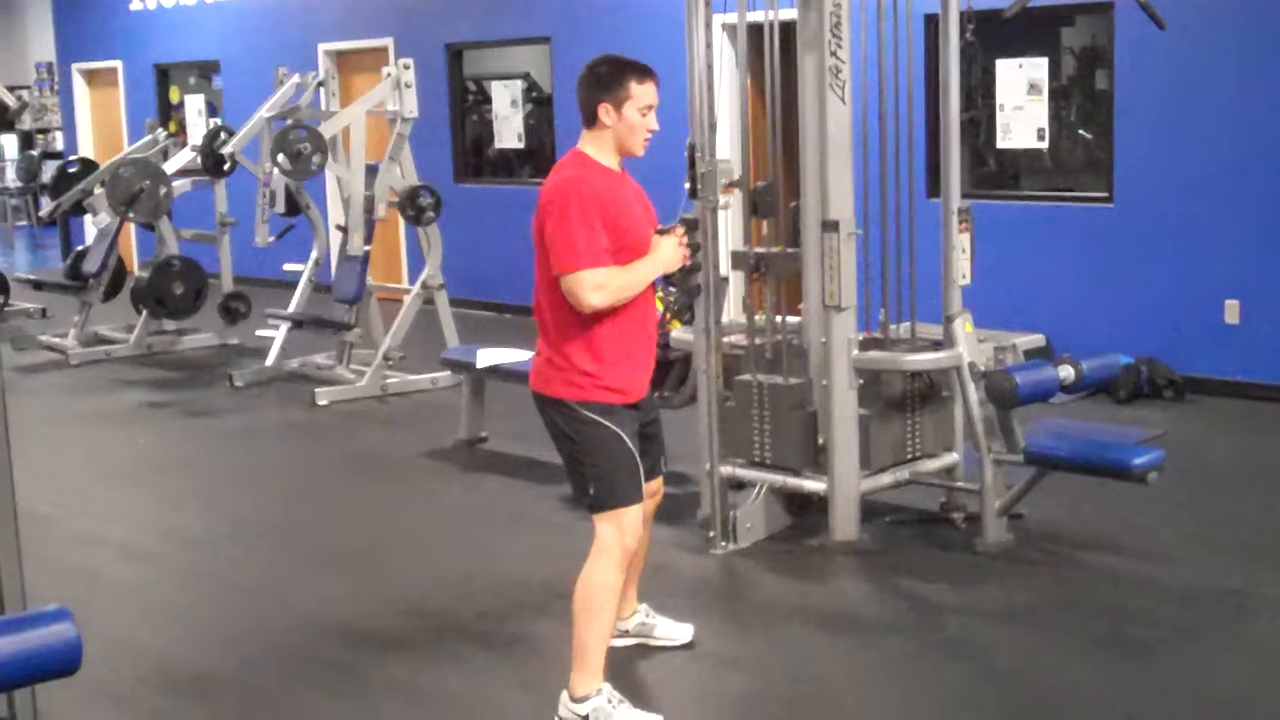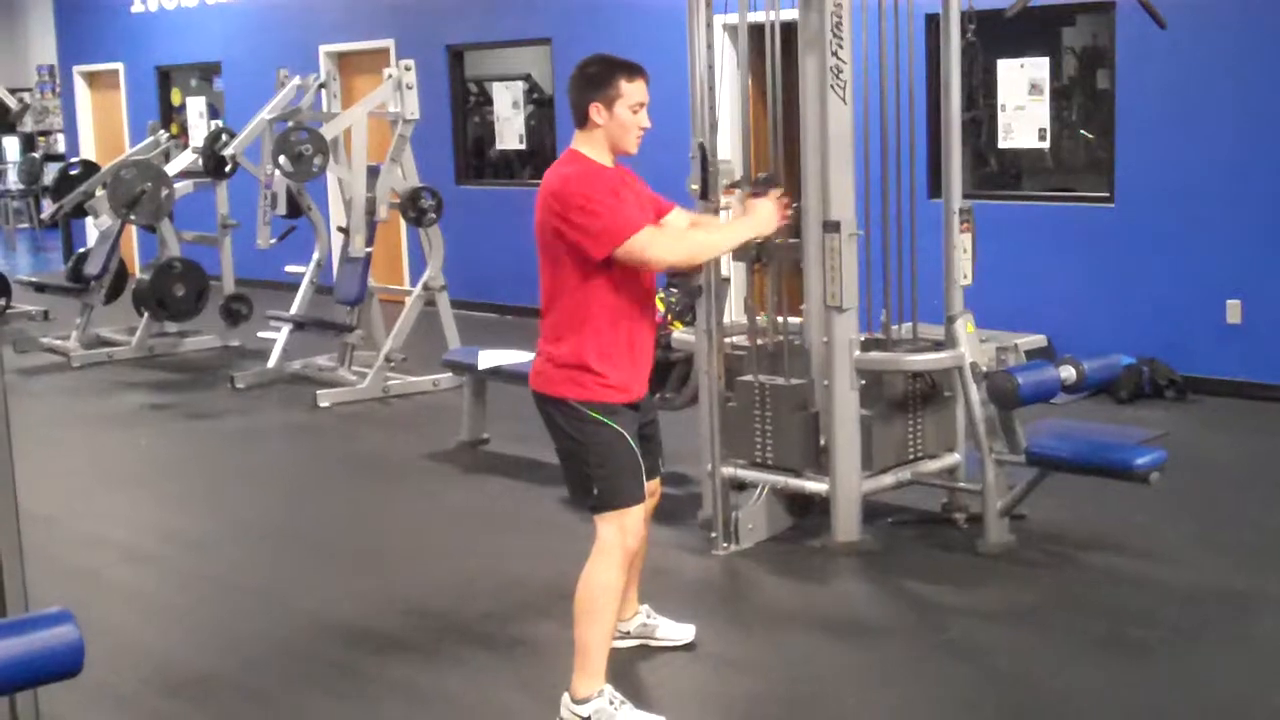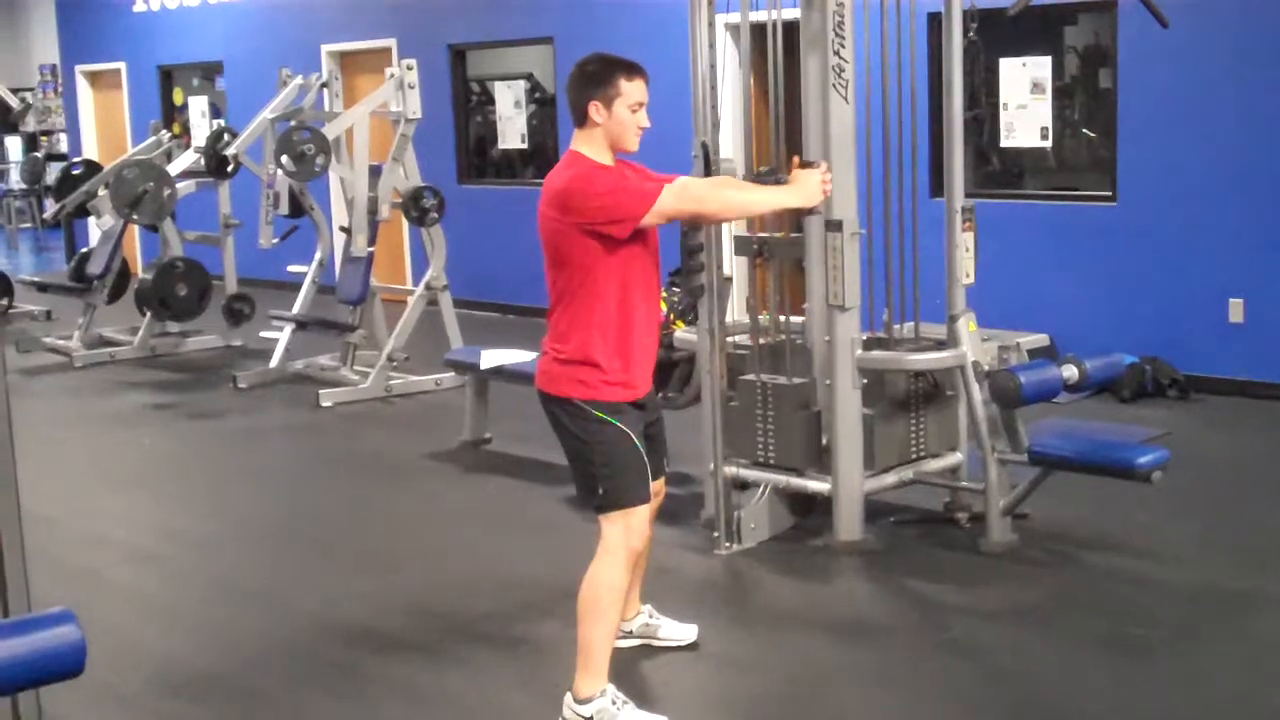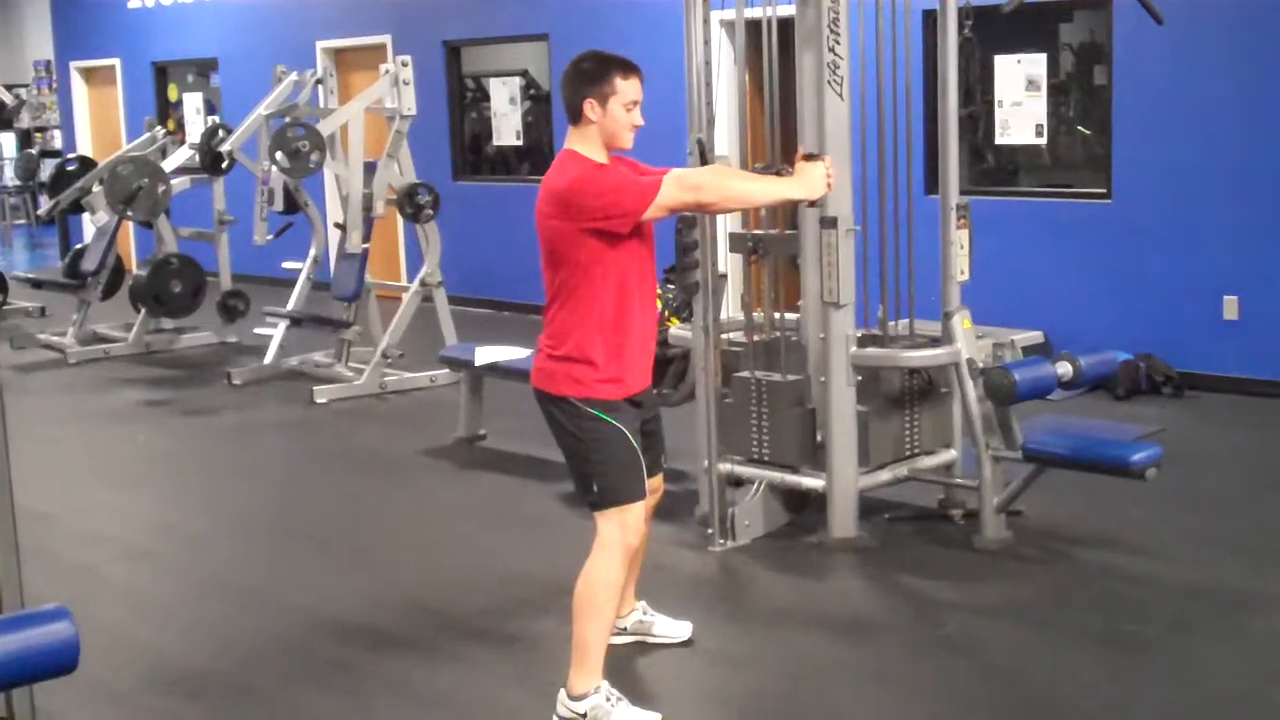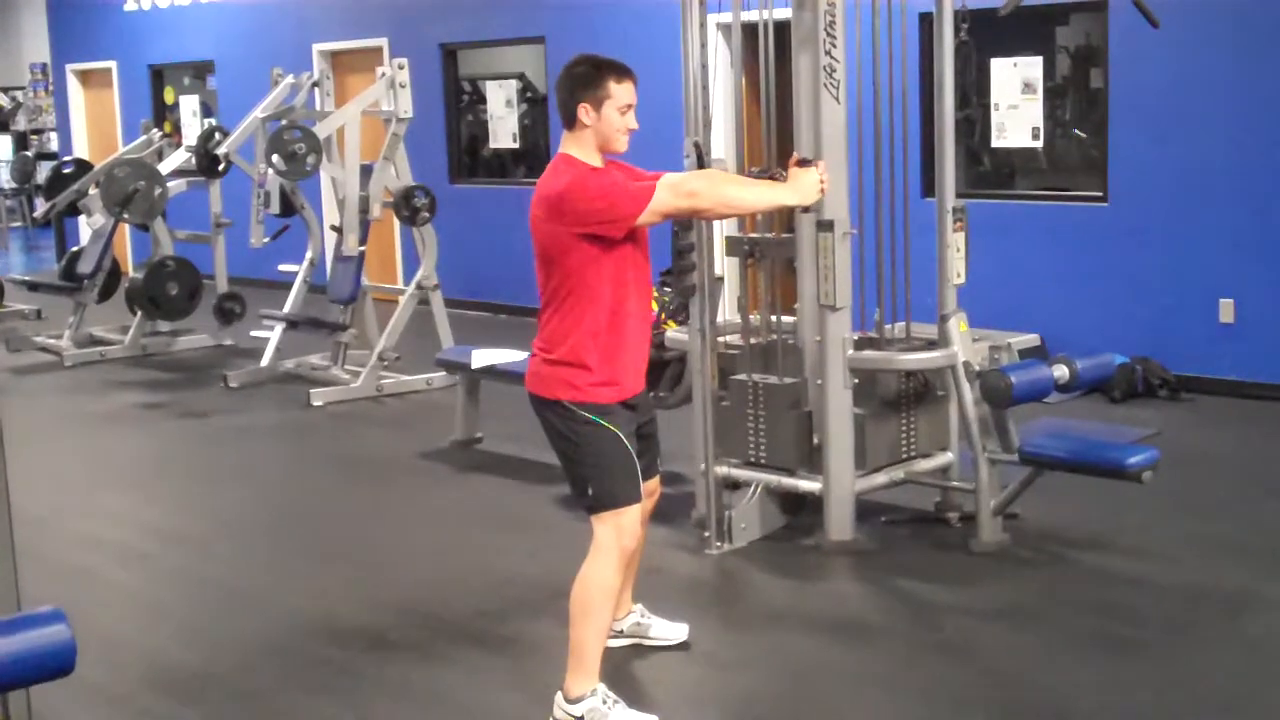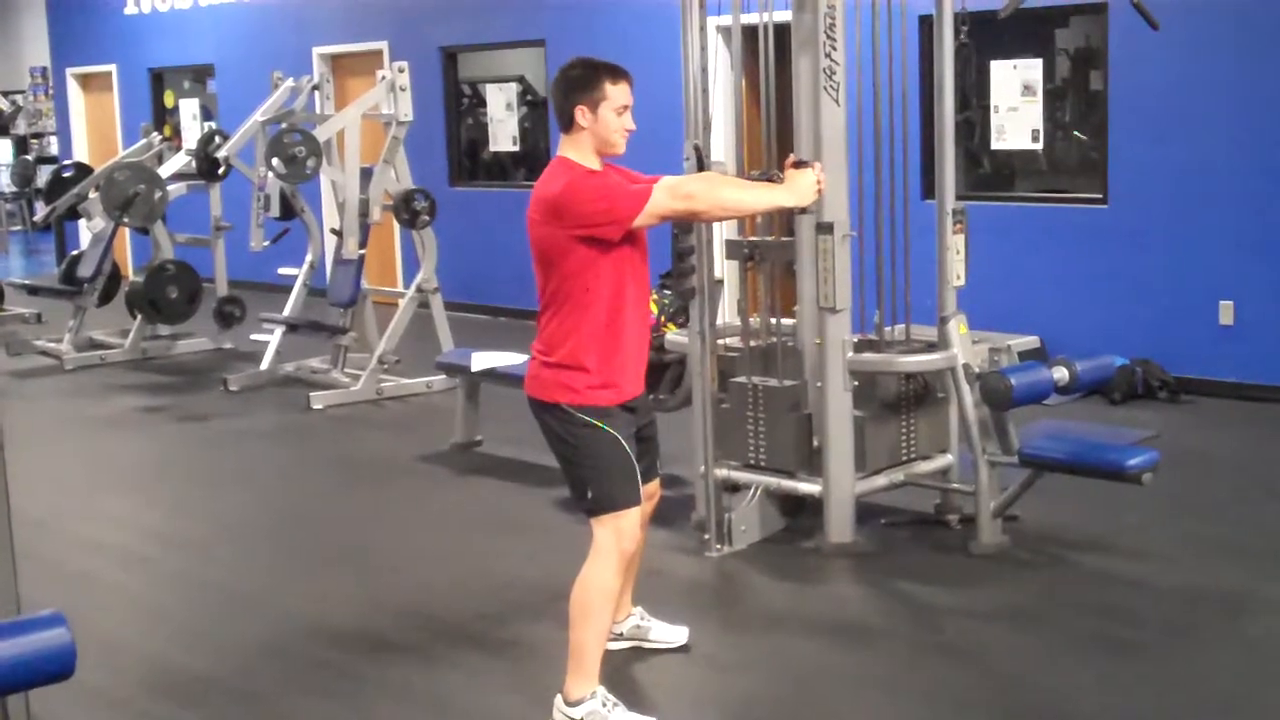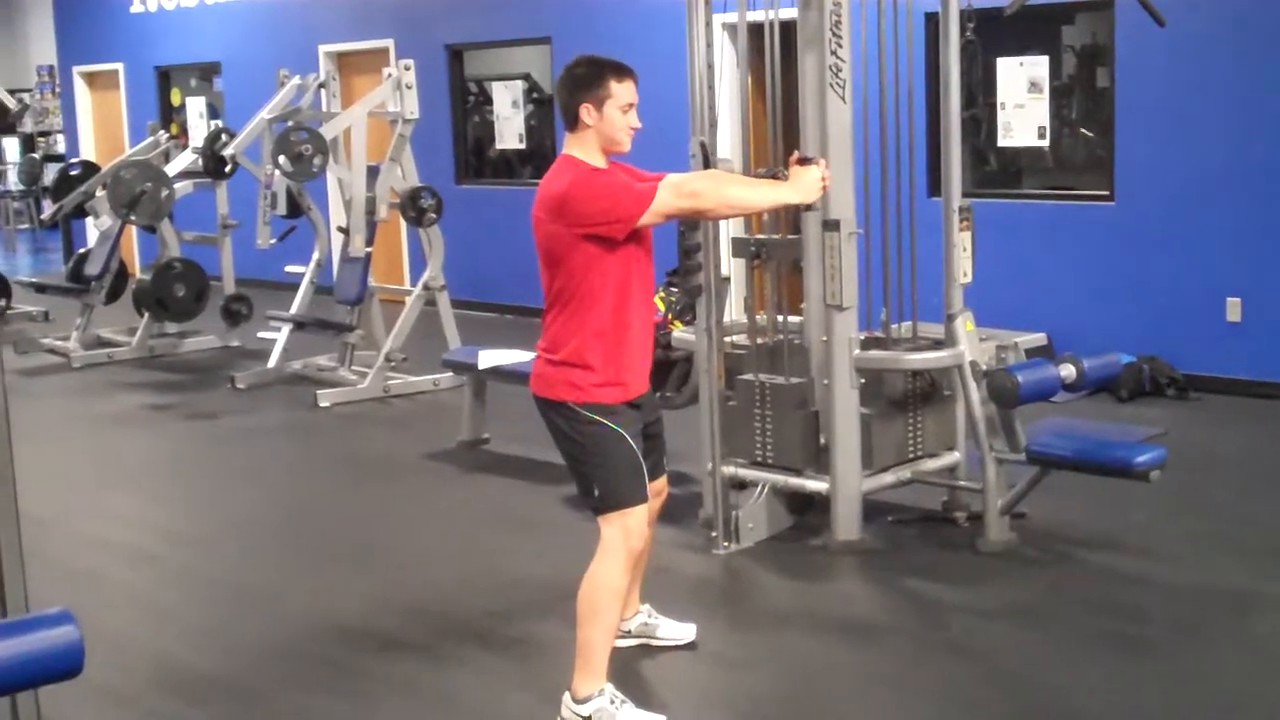
dt=0.3s
person 1, frame 1
left shoulder: (617, 182)
right shoulder: (574, 187)
right elbow: (590, 293)
left wrist: (666, 253)
right wrist: (660, 260)
left hip: (624, 379)
right hip: (586, 389)
left knee: (646, 495)
right knee: (619, 528)
left ankle: (625, 616)
person 1, frame 2
left shoulder: (617, 179)
right shoulder: (573, 185)
left elbow: (681, 226)
right elbow: (664, 251)
left wrist: (744, 217)
right wrist: (747, 226)
left hip: (619, 379)
right hip: (583, 386)
left knee: (644, 496)
right knee: (620, 530)
left ankle: (625, 617)
person 1, frame 3
left shoulder: (619, 175)
right shoulder: (581, 184)
left elbow: (700, 190)
right elbow: (697, 203)
left wrist: (788, 189)
right wrist: (793, 198)
left hip: (625, 377)
right hip: (589, 386)
left knee: (648, 495)
right knee: (624, 528)
left ankle: (628, 617)
person 1, frame 4
left shoulder: (612, 171)
right shoulder: (579, 183)
left elbow: (696, 182)
right elbow: (697, 194)
left wrist: (788, 180)
right wrist: (795, 188)
left hip: (622, 375)
right hip: (584, 384)
left knee: (646, 490)
right knee: (621, 526)
left ankle: (623, 613)
person 1, frame 5
left shoulder: (610, 176)
right shoulder: (573, 187)
left elbow: (693, 184)
right elbow: (690, 199)
left wrist: (781, 184)
right wrist: (790, 194)
left hip: (618, 378)
right hip: (579, 388)
left knee: (644, 493)
right knee: (617, 528)
left ankle: (620, 616)
person 1, frame 6
left shoulder: (605, 179)
right shoulder: (571, 190)
left elbow: (689, 187)
right elbow: (687, 202)
left wrist: (778, 186)
right wrist: (787, 195)
left hip: (617, 382)
right hip: (578, 391)
left knee: (644, 496)
right knee: (618, 532)
left ankle: (620, 619)
person 1, frame 7
left shoulder: (613, 177)
right shoulder: (576, 187)
left elbow: (694, 184)
right elbow: (691, 199)
left wrist: (783, 183)
right wrist: (792, 193)
left hip: (622, 379)
right hip: (584, 388)
left knee: (651, 492)
right knee: (625, 528)
left ankle: (629, 616)
